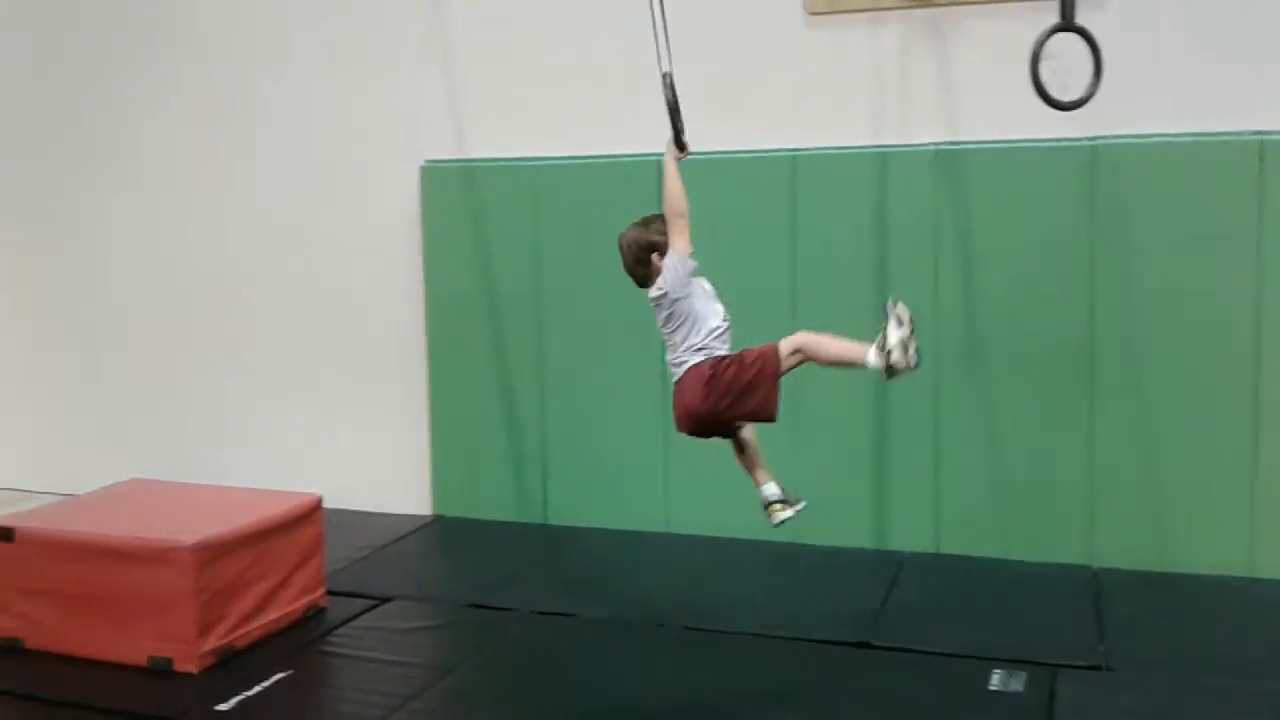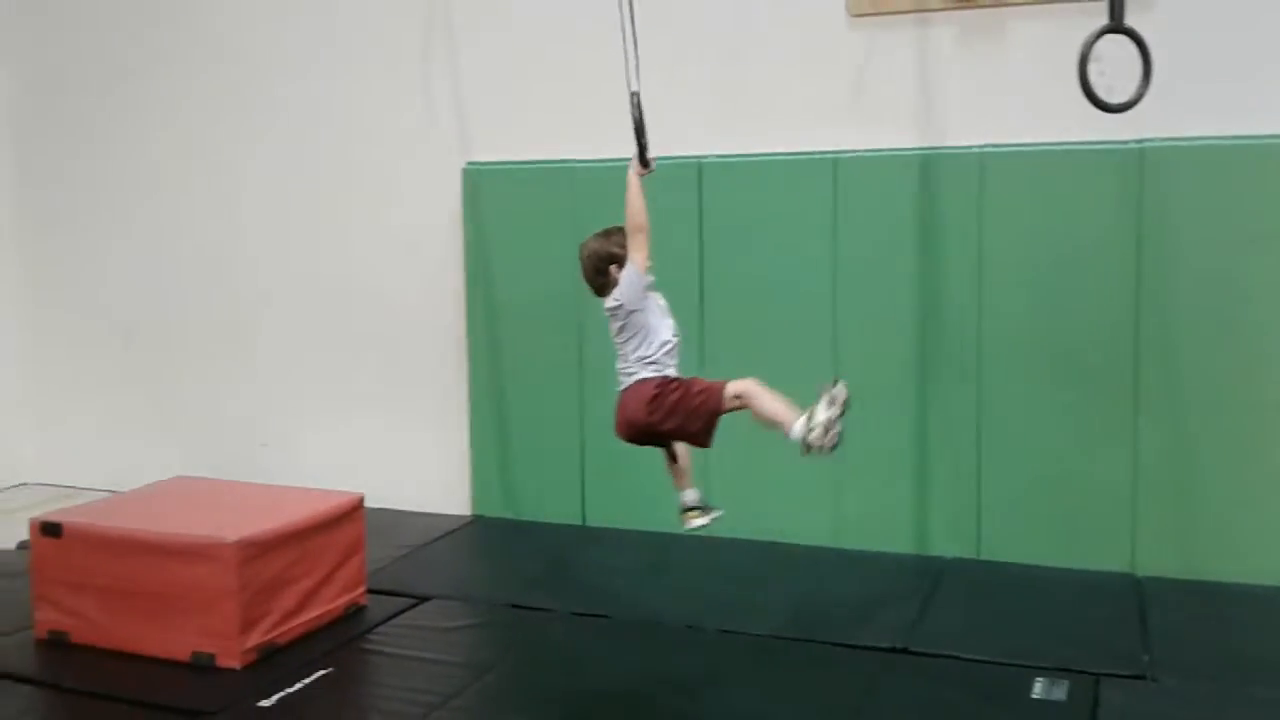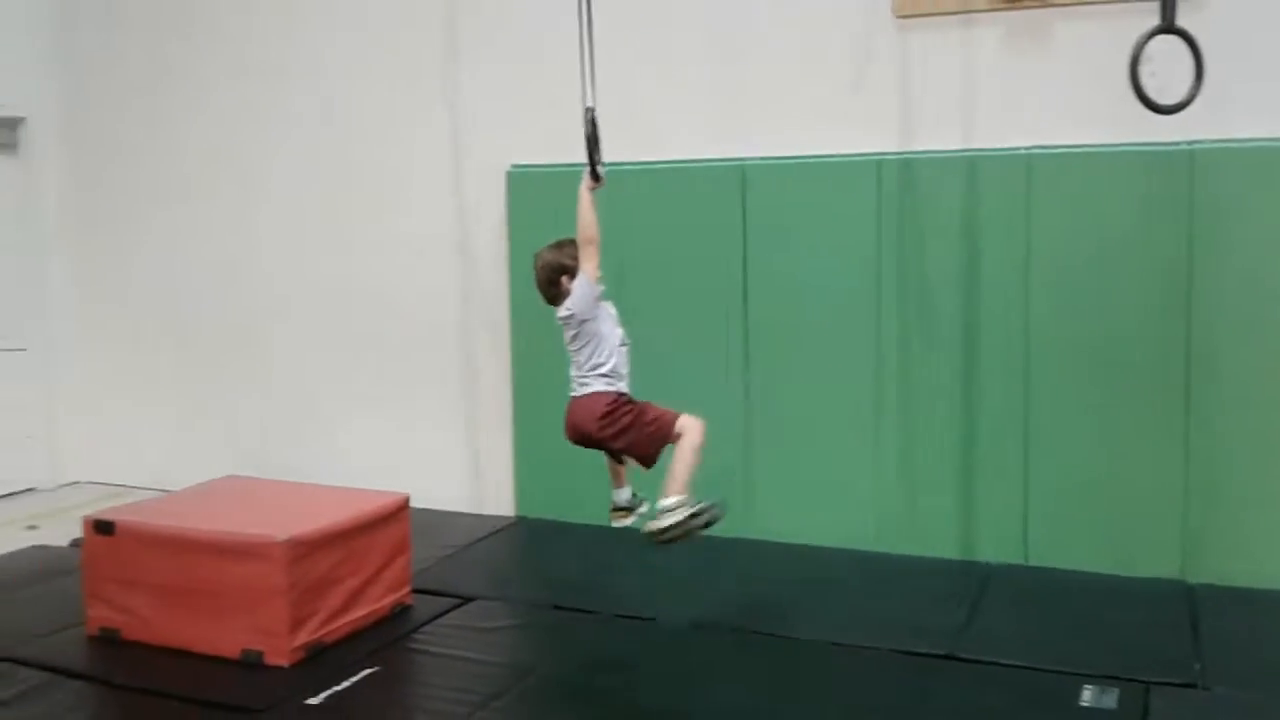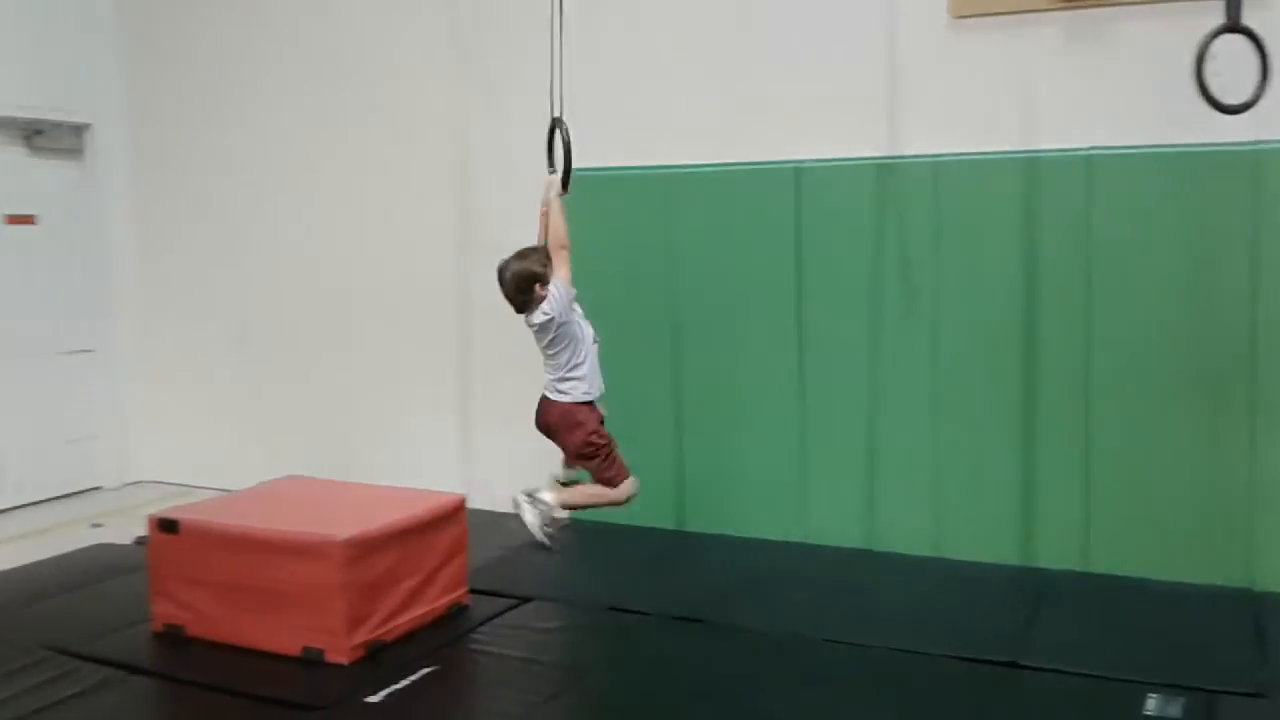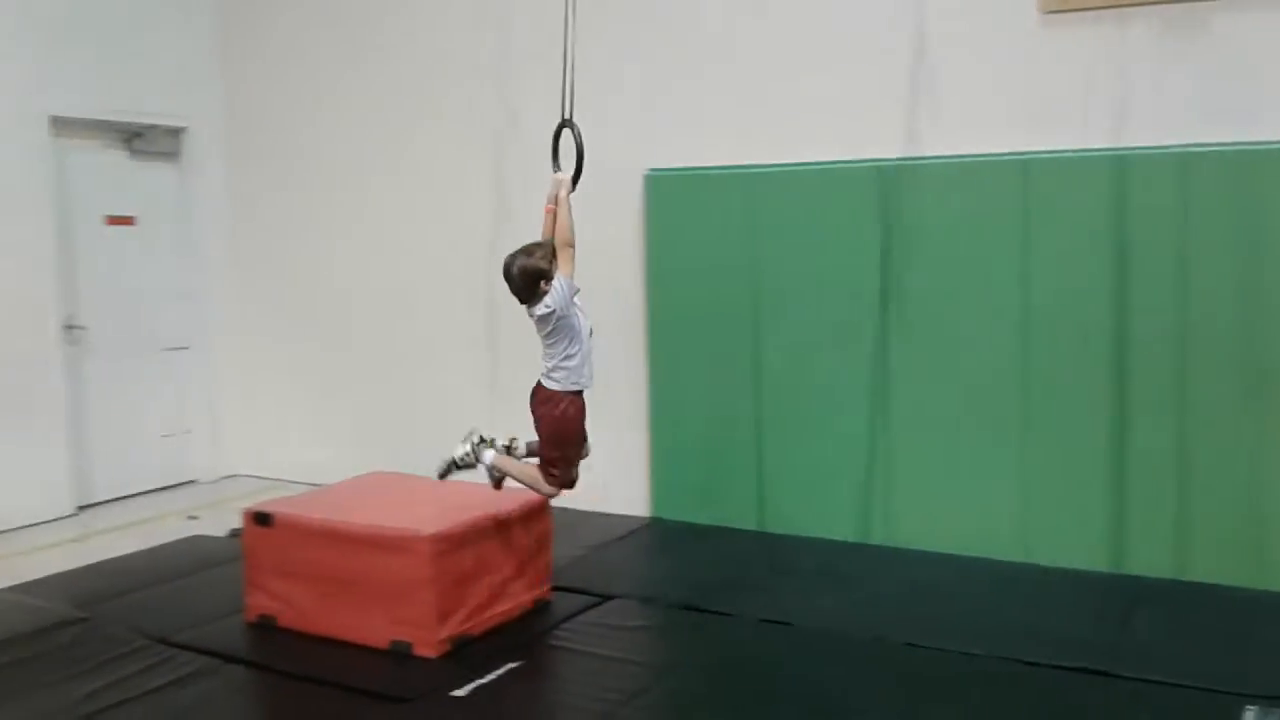
dt=0.2s
person 1, frame 1
left shoulder: (674, 288)
right shoulder: (670, 285)
left elbow: (674, 223)
right elbow: (679, 219)
left wrist: (673, 162)
right wrist: (670, 163)
left hip: (692, 400)
right hip: (706, 384)
left knee: (739, 426)
right knee: (800, 342)
left ankle: (774, 499)
right ankle: (881, 355)
person 1, frame 2
left shoulder: (630, 300)
right shoulder: (626, 297)
left elbow: (633, 237)
right elbow: (638, 233)
left wrist: (636, 177)
right wrist: (633, 178)
left hip: (634, 409)
right hip: (649, 401)
left knee: (676, 433)
right knee: (746, 389)
left ankle: (692, 507)
right ankle: (806, 428)
person 1, frame 3
left shoulder: (578, 308)
right shoulder: (580, 306)
left elbow: (585, 248)
right elbow: (590, 244)
left wrist: (588, 191)
right wrist: (585, 191)
left hip: (583, 412)
right hip: (601, 410)
left knee: (613, 426)
right knee: (691, 426)
left ankle: (622, 503)
right ankle: (671, 509)
person 1, frame 4
left shoulder: (541, 313)
right shoulder: (554, 312)
left elbow: (550, 253)
right elbow: (561, 251)
left wrist: (549, 202)
right wrist: (553, 199)
left hip: (556, 407)
right hip: (571, 413)
left knee: (585, 425)
right knee: (622, 489)
left ankle: (560, 486)
right ankle: (544, 502)
person 1, frame 5
left shoulder: (540, 302)
right shoulder: (554, 305)
left elbow: (553, 248)
right elbow: (566, 247)
left wrist: (555, 199)
right wrist: (563, 195)
left hip: (554, 394)
right hip: (560, 401)
left knee: (577, 450)
right knee: (552, 484)
left ankle: (509, 451)
right ankle: (485, 456)
